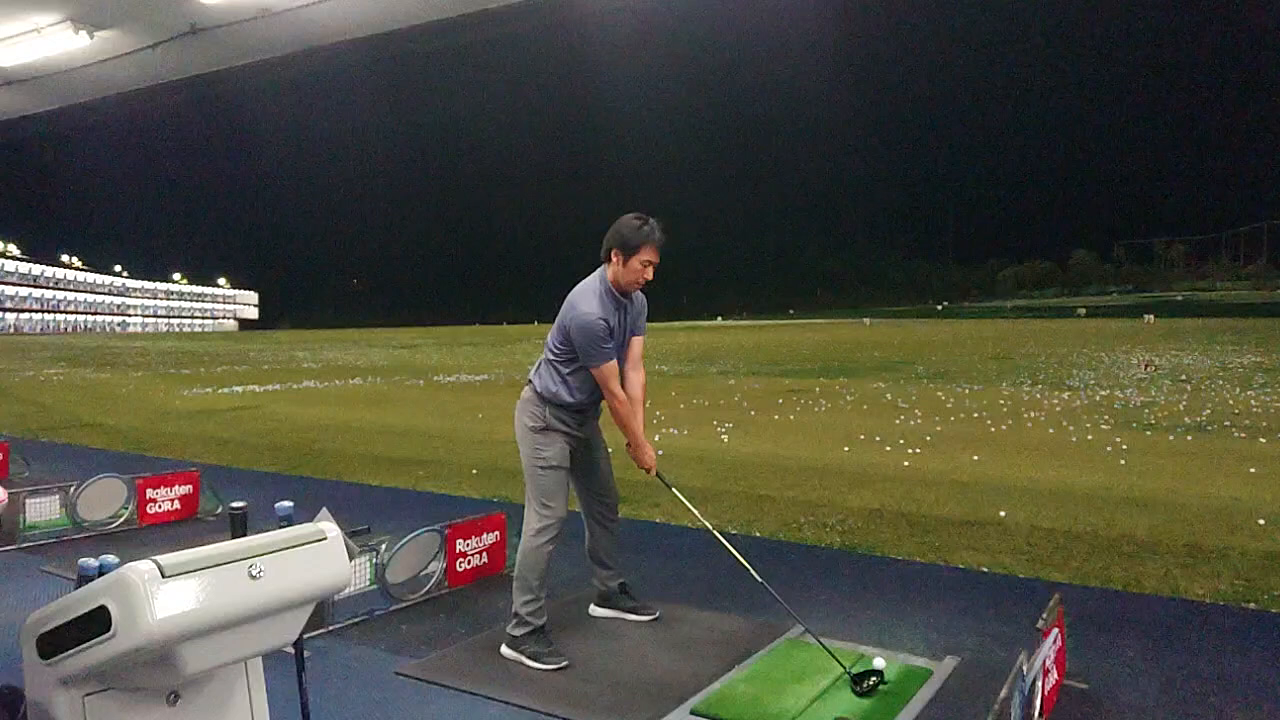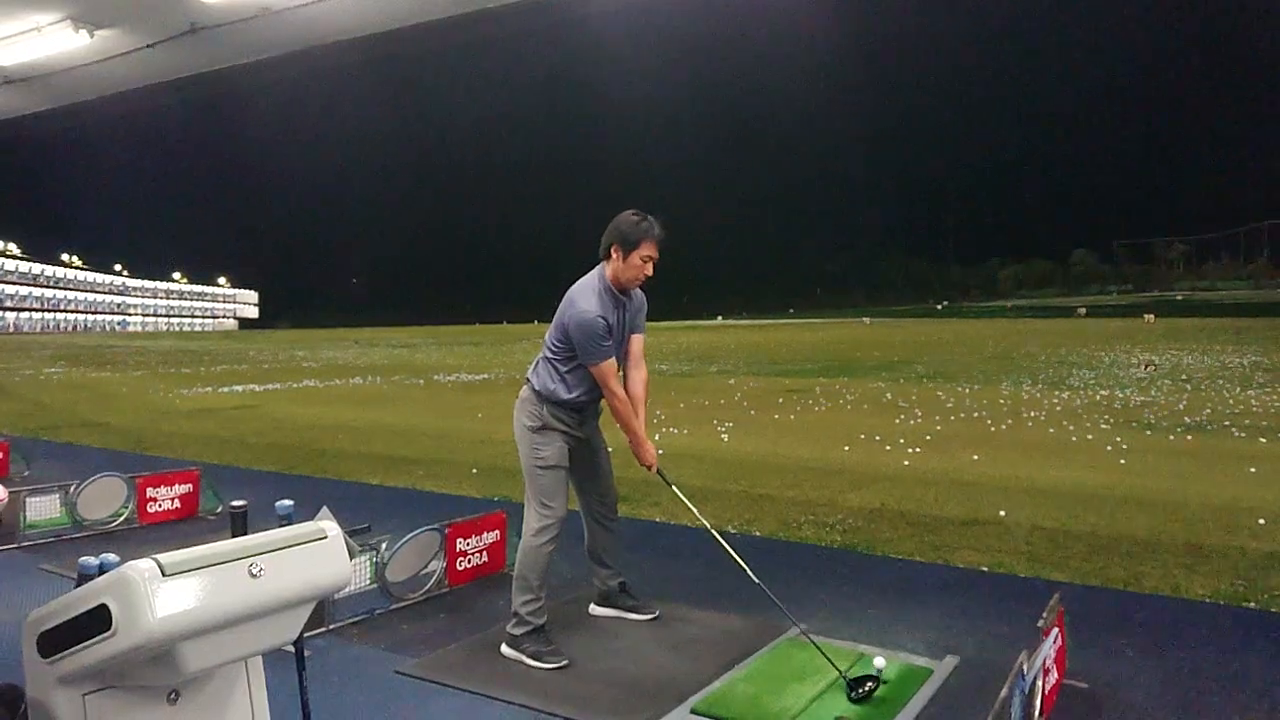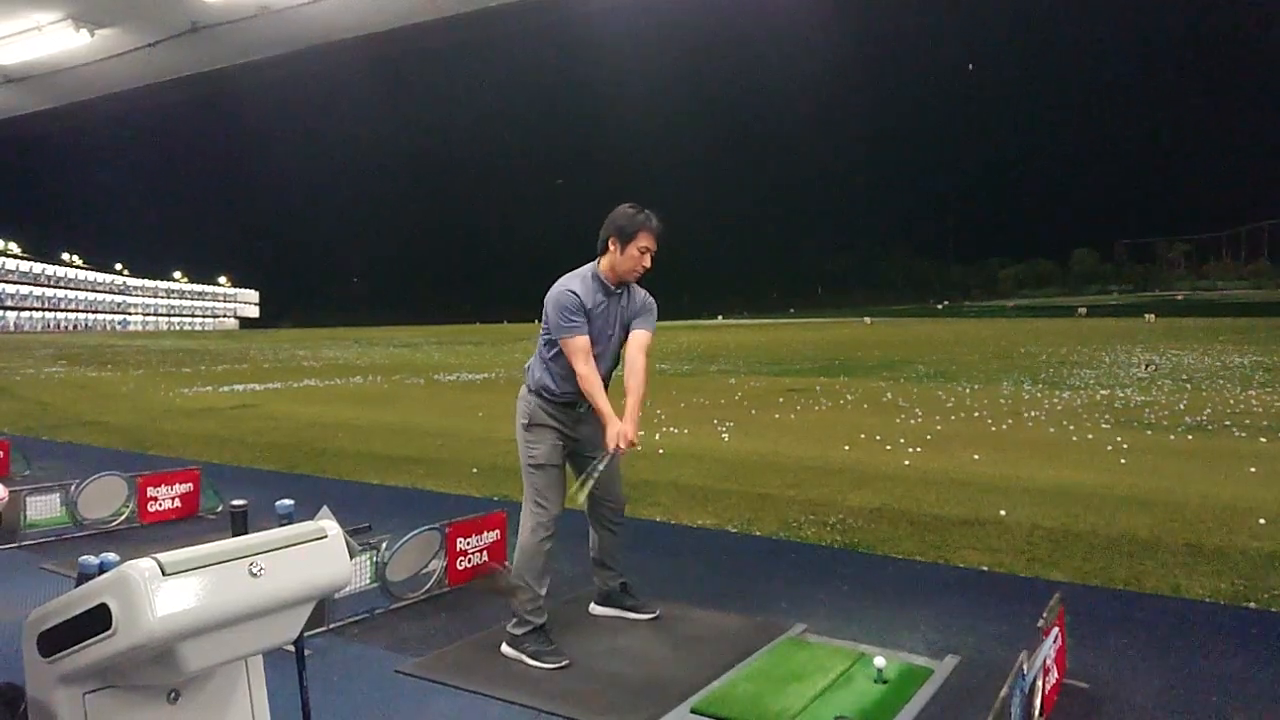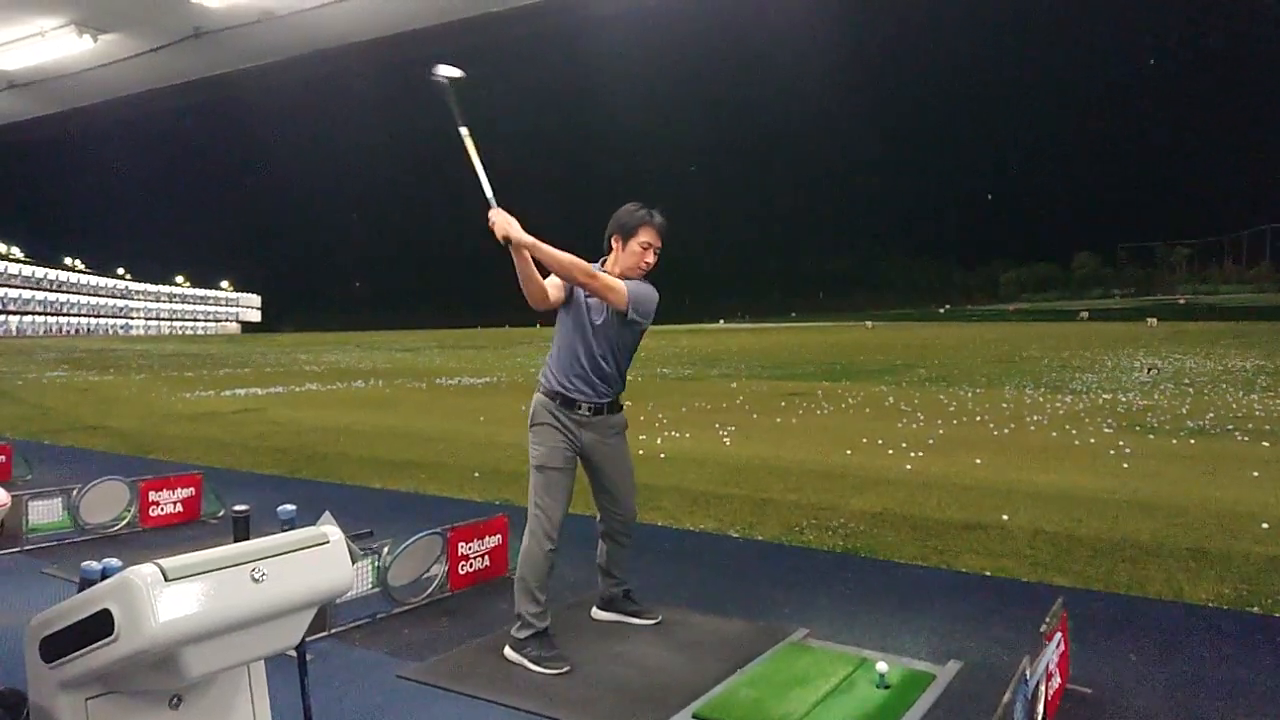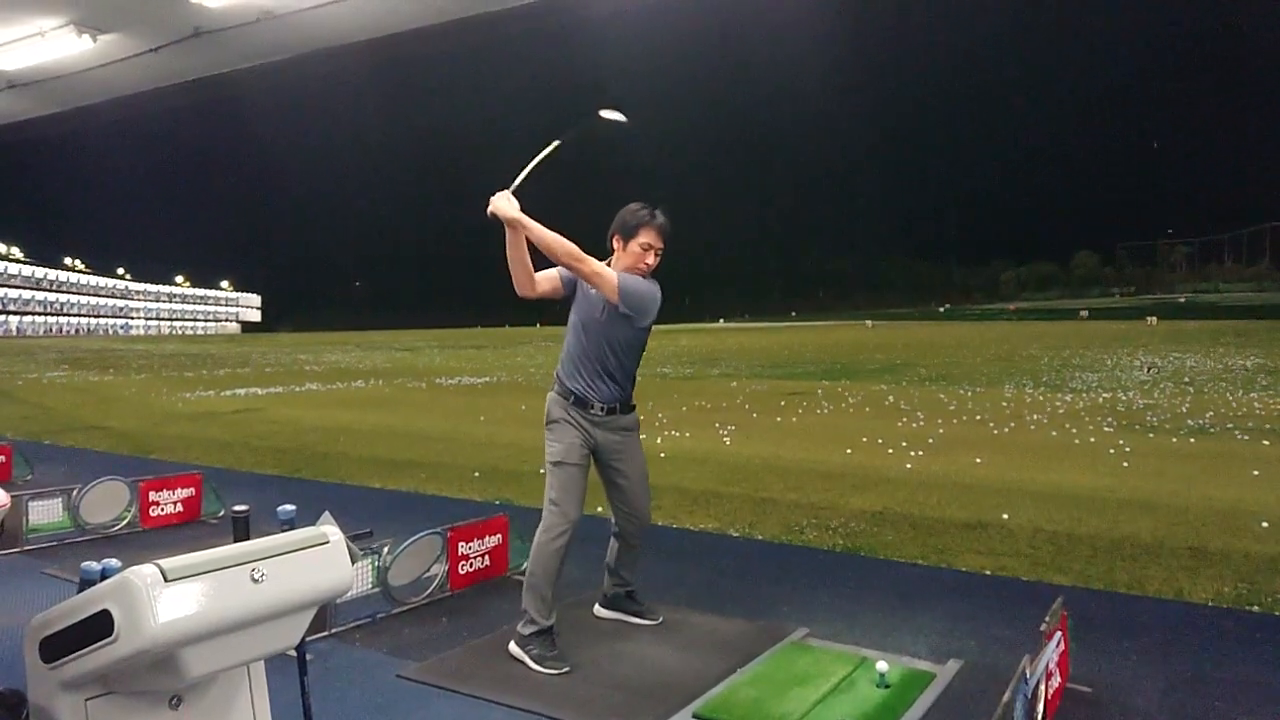
dt=1s
person 1, frame 1
left shoulder: (636, 301)
right shoulder: (588, 312)
left elbow: (633, 371)
right elbow: (613, 391)
left wrist: (640, 435)
right wrist: (639, 445)
left hip: (582, 416)
right hip: (546, 416)
left knee: (604, 505)
right knee: (546, 518)
left ankle: (609, 593)
right ankle: (522, 632)
person 1, frame 2
left shoulder: (635, 299)
right shoulder: (586, 310)
left elbow: (635, 369)
right elbow: (612, 388)
left wrist: (642, 432)
right wrist: (640, 443)
left hip: (582, 414)
right hip: (545, 415)
left knee: (603, 504)
right knee: (547, 518)
left ankle: (609, 593)
right ankle: (522, 631)
person 1, frame 3
left shoulder: (643, 304)
right shoulder: (568, 292)
left elbow: (635, 361)
right elbow: (582, 365)
left wrist: (630, 421)
right wrist: (609, 419)
left hip: (591, 414)
right hip: (545, 410)
left knee: (610, 504)
right knee: (542, 516)
left ankle: (610, 592)
right ankle: (523, 630)
person 1, frame 4
left shoulder: (645, 297)
right shoulder: (570, 282)
left elbow: (587, 277)
right elbow: (541, 298)
left wrist: (525, 239)
right wrist: (517, 249)
left hip: (606, 419)
right hip: (555, 413)
left knee: (621, 515)
right knee: (545, 523)
left ankle: (612, 598)
right ankle: (526, 635)
person 1, frame 5
left shoulder: (647, 294)
right shoulder: (582, 277)
left elbow: (577, 260)
right elbow: (529, 287)
left wrist: (519, 217)
right wrist: (511, 228)
left hip: (619, 420)
right hip: (570, 413)
left knee: (635, 515)
right knee: (561, 516)
left ankle: (616, 596)
right ankle: (531, 632)
